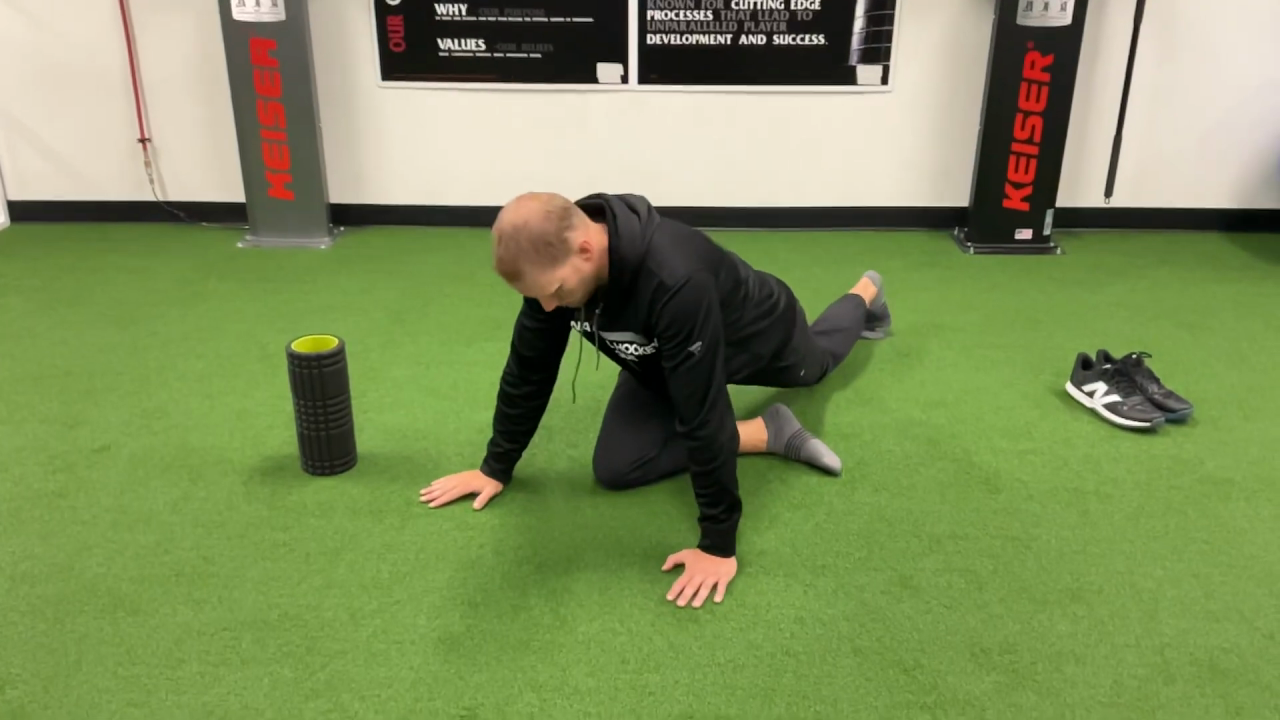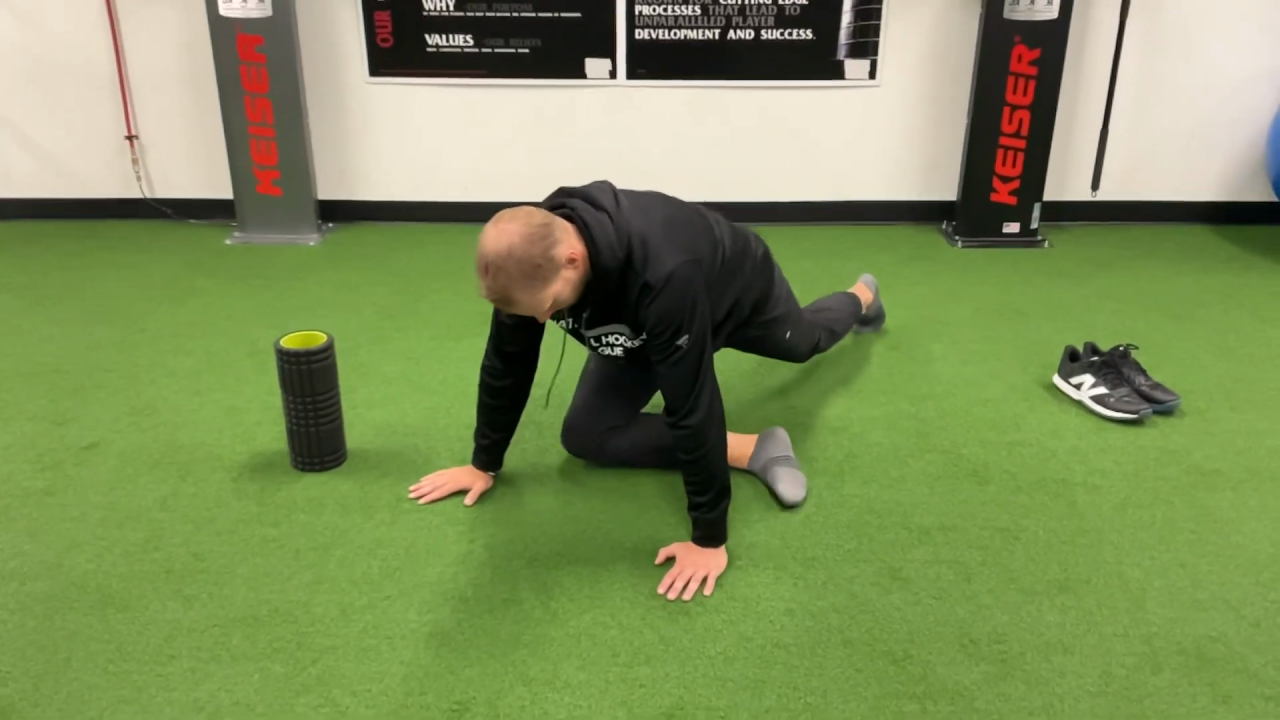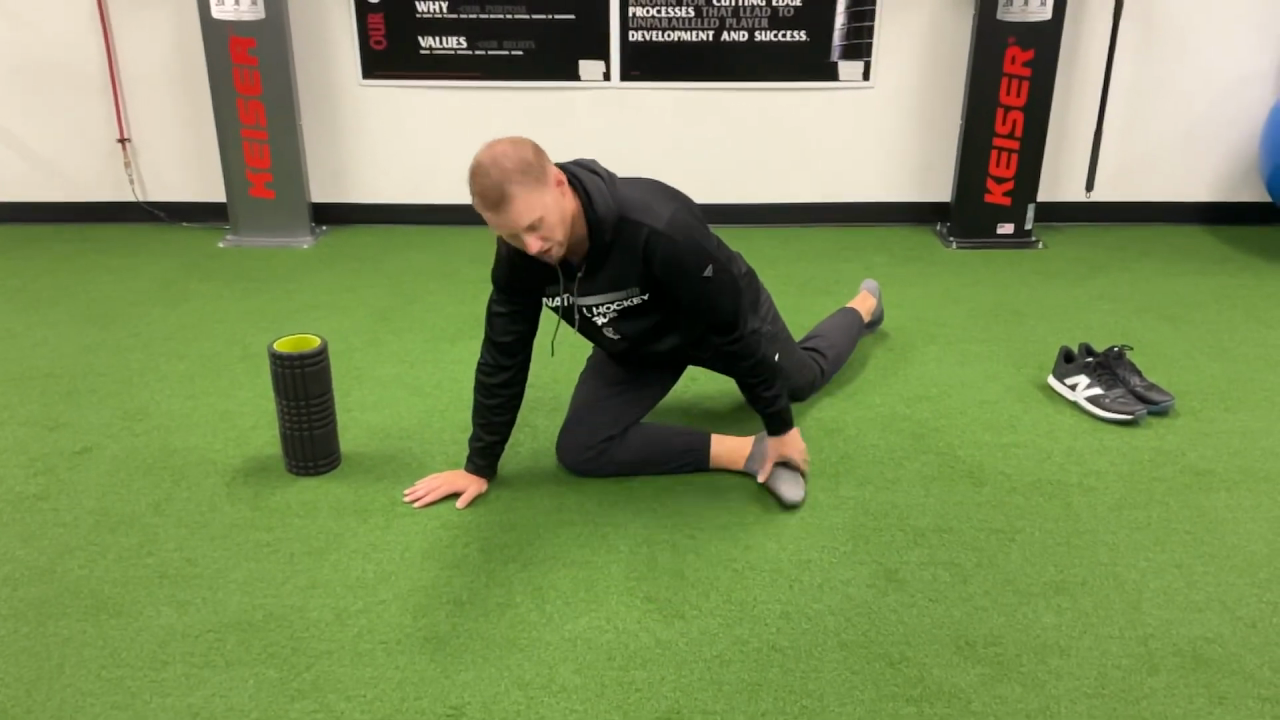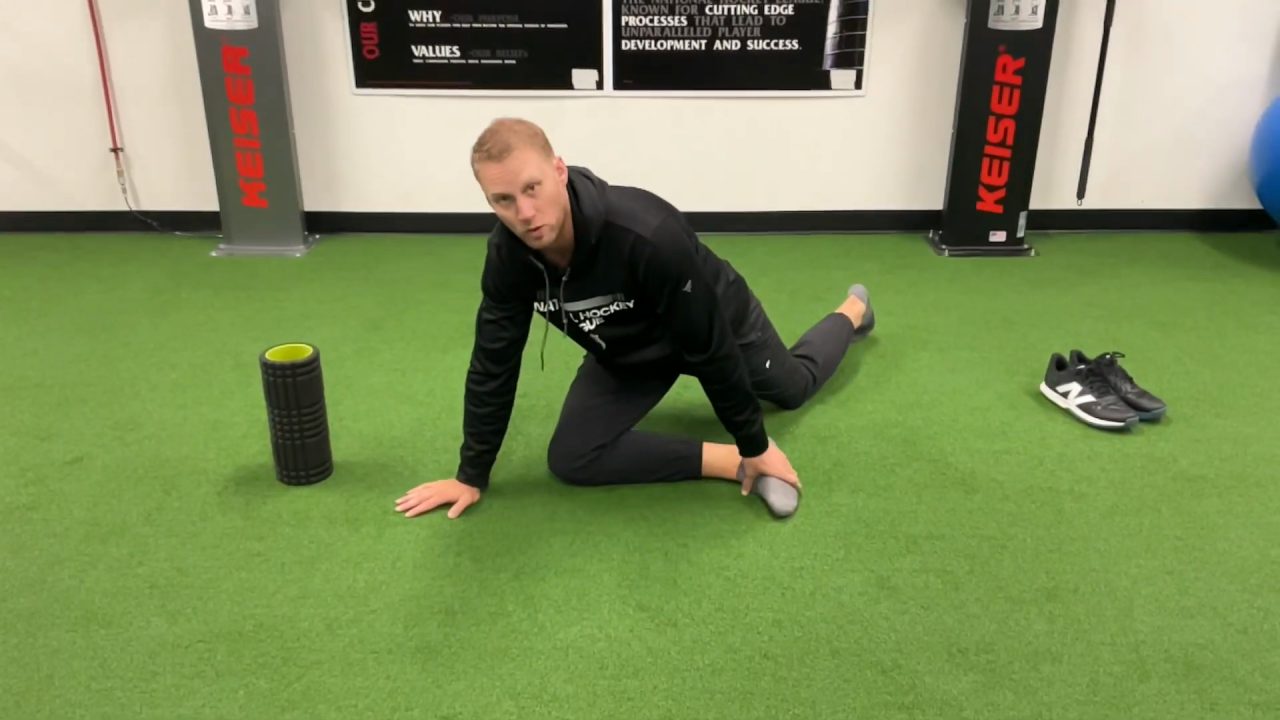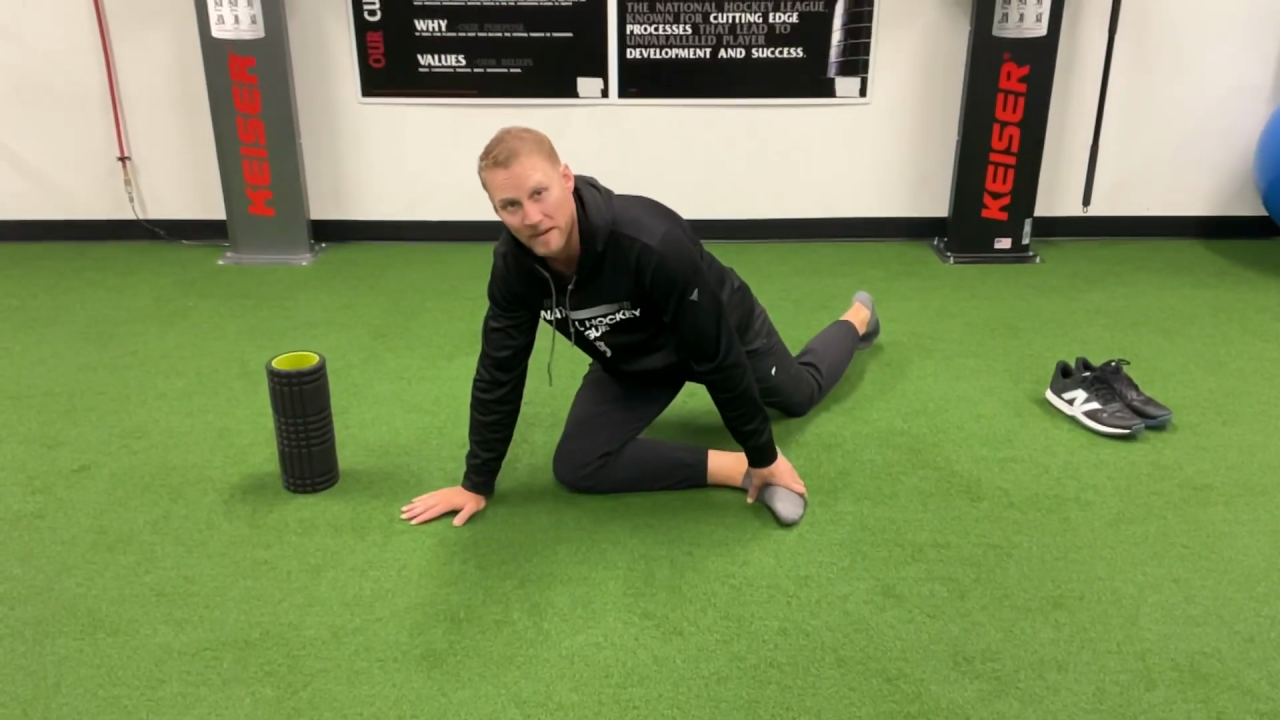
dt=0.7s
person 1, frame 1
left shoulder: (675, 281)
right shoulder: (551, 263)
left elbow: (703, 411)
right elbow: (529, 368)
left wrist: (718, 544)
right wrist: (495, 468)
left hip: (759, 337)
left knee: (816, 362)
right knee: (615, 467)
left ankle: (865, 296)
right ankle: (767, 434)
person 1, frame 2
left shoulder: (662, 272)
right shoulder: (528, 260)
left elbow: (691, 404)
right elbow: (507, 364)
left wrist: (709, 537)
right wrist: (484, 463)
left hip: (741, 288)
left knee: (803, 342)
right knee: (584, 435)
left ankle: (861, 297)
right ankle: (752, 451)
person 1, frame 3
left shoulder: (660, 228)
right shoulder: (518, 253)
left elbow: (732, 331)
right elbow: (504, 357)
left wrist: (779, 426)
right wrist: (479, 467)
left hip: (726, 316)
right hip: (636, 345)
left knee: (801, 379)
right knee: (580, 450)
left ankle: (862, 306)
right ankle: (742, 453)
person 1, frame 4
left shoulder: (647, 234)
right shoulder: (508, 253)
left elbow: (709, 348)
right elbow: (493, 364)
left wrist: (753, 446)
right wrist: (471, 476)
left hip: (718, 322)
right hip: (626, 352)
left knee: (794, 387)
right knee: (571, 458)
left ankle: (852, 311)
right ankle: (729, 463)
person 1, frame 5
left shoulder: (653, 243)
right shoulder: (514, 263)
left elbow: (719, 358)
right elbow: (500, 372)
left wrist: (764, 456)
right wrist: (477, 484)
left hip: (723, 329)
right hip: (631, 360)
left knee: (800, 395)
right knee: (577, 466)
left ankle: (857, 318)
right ankle: (736, 470)
